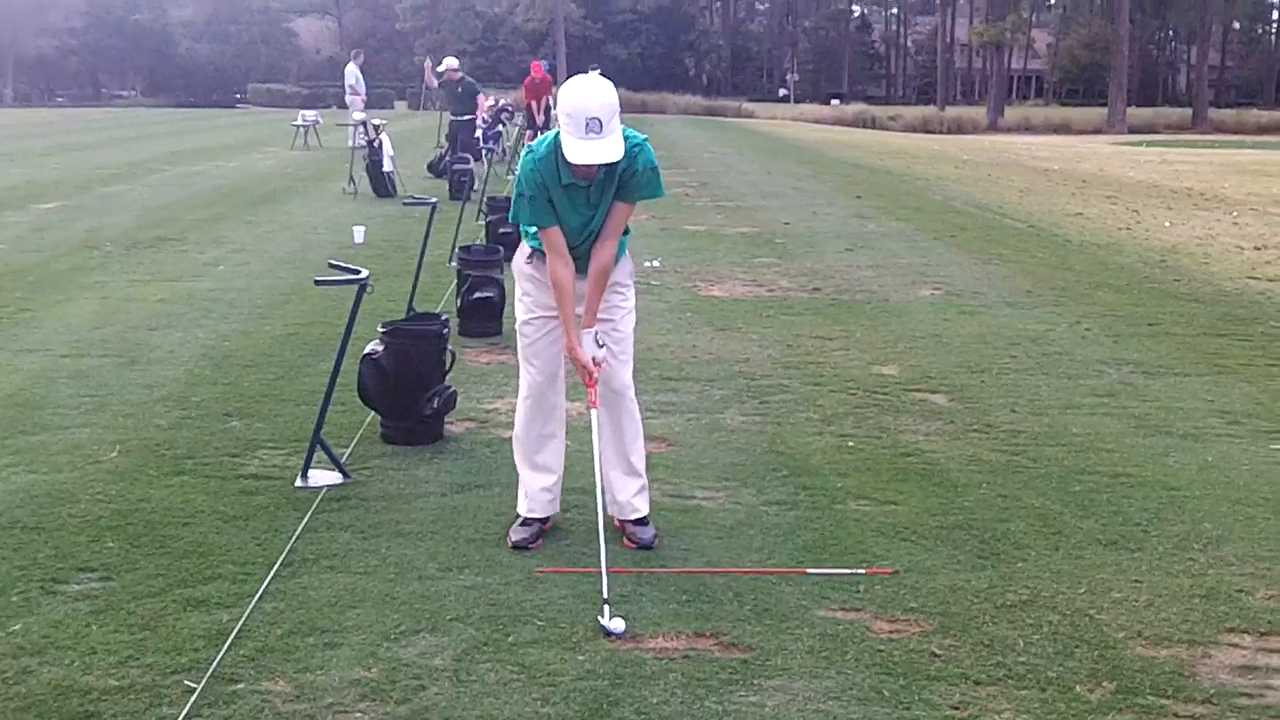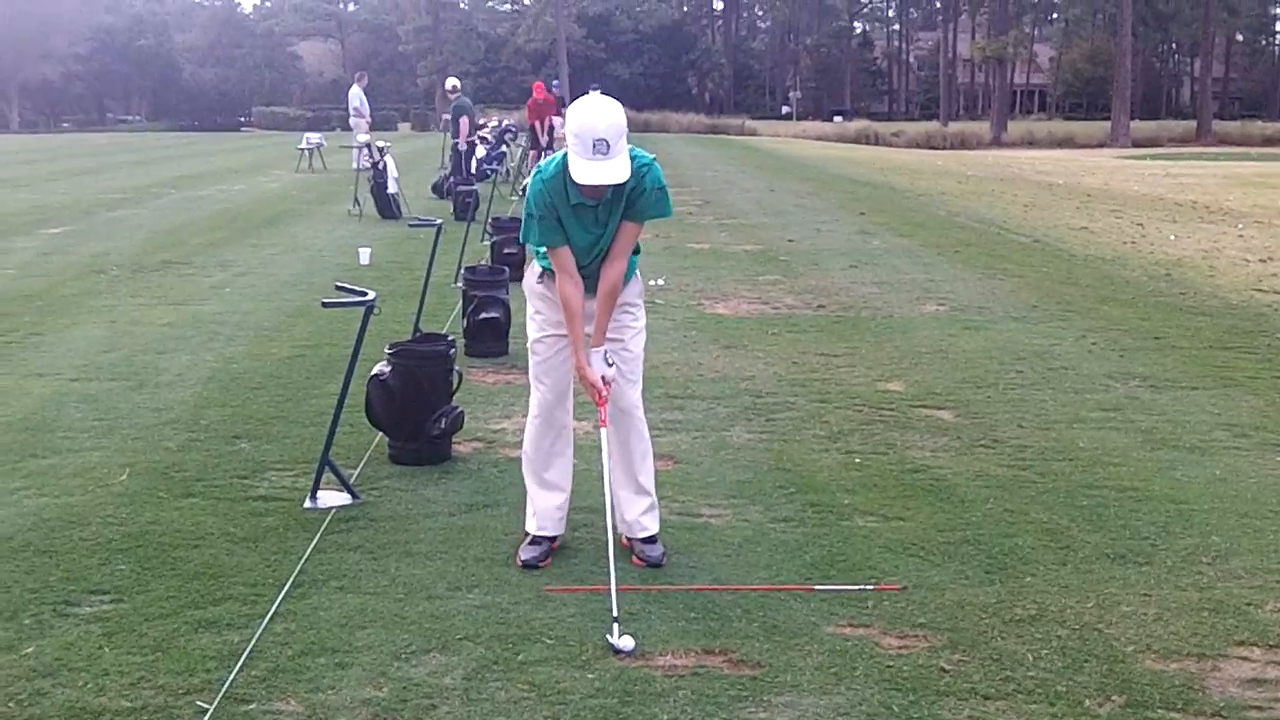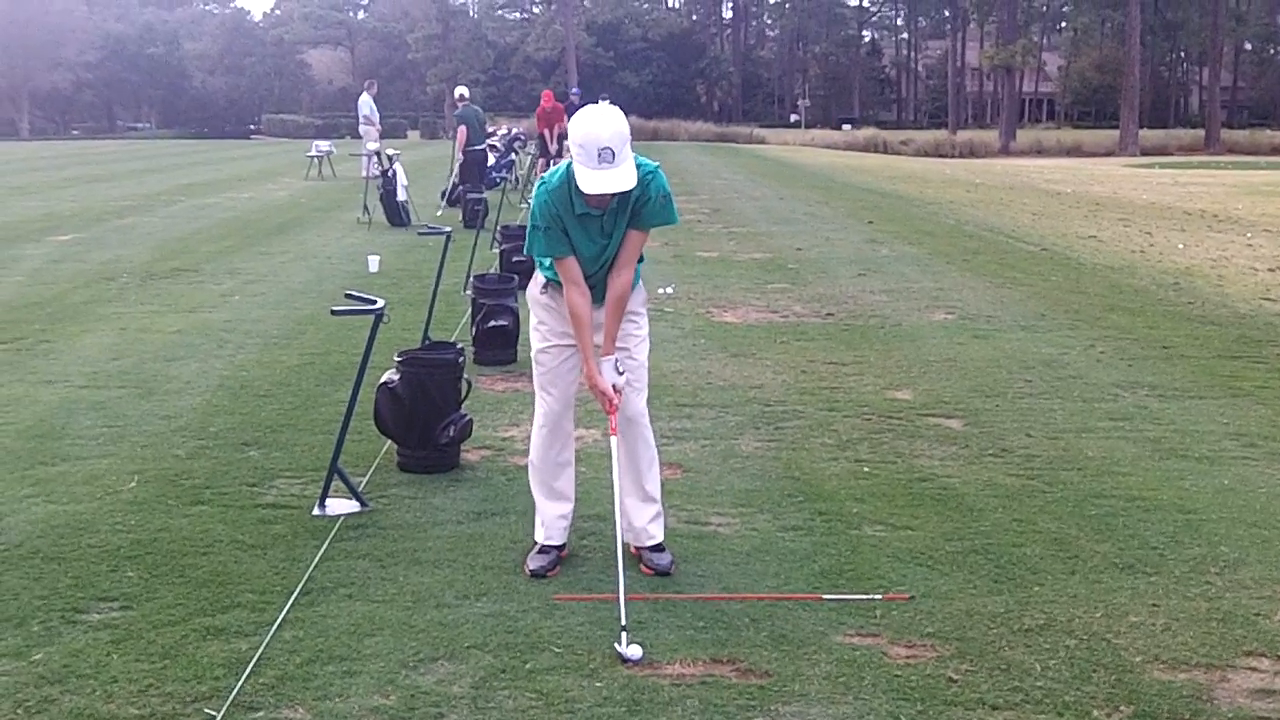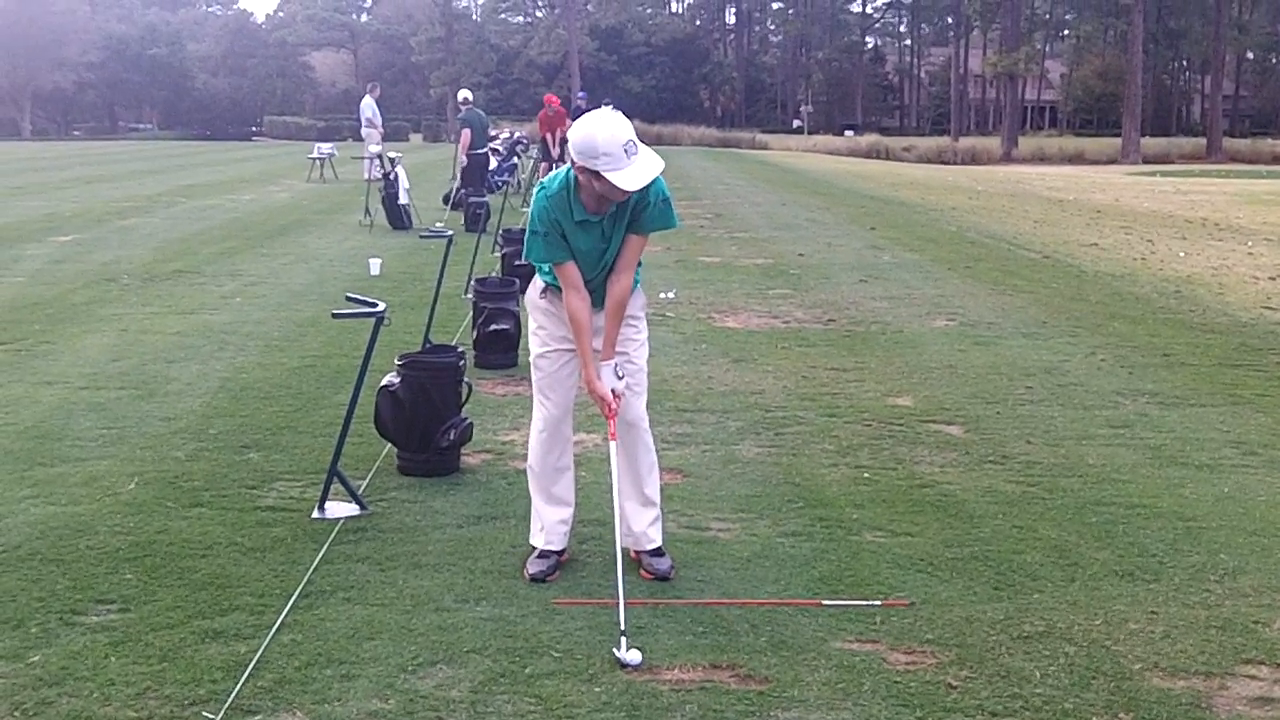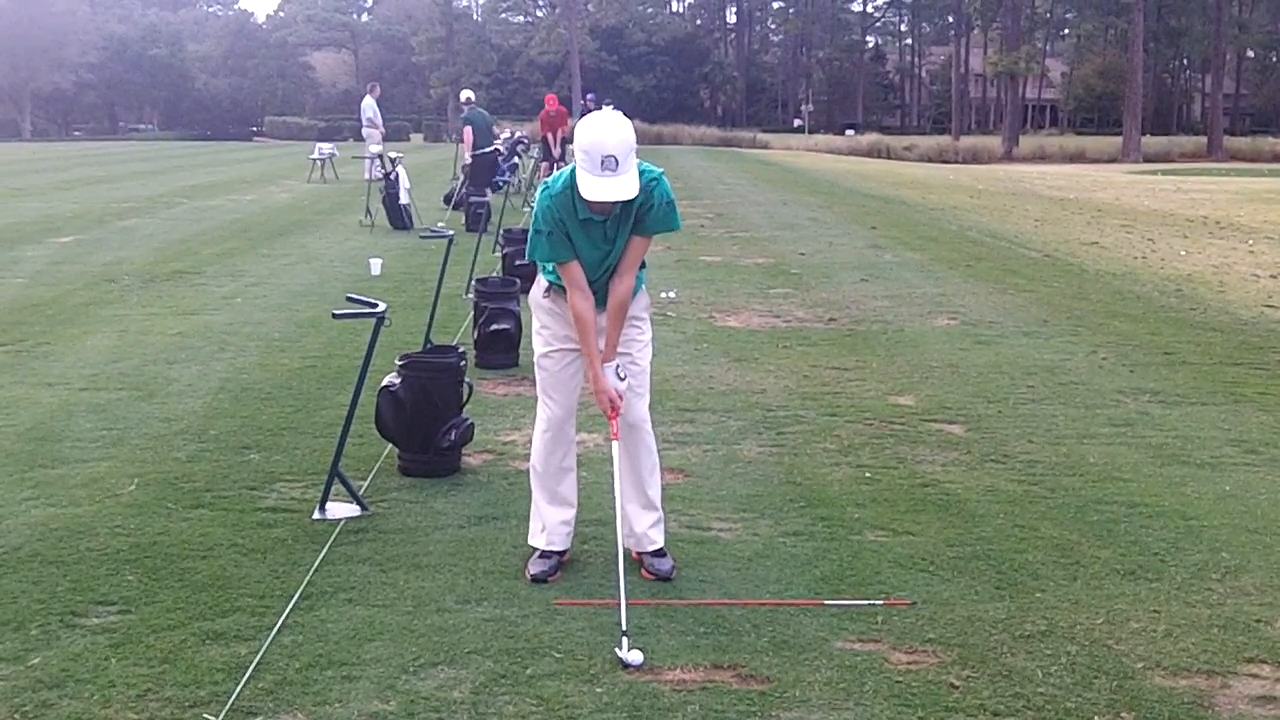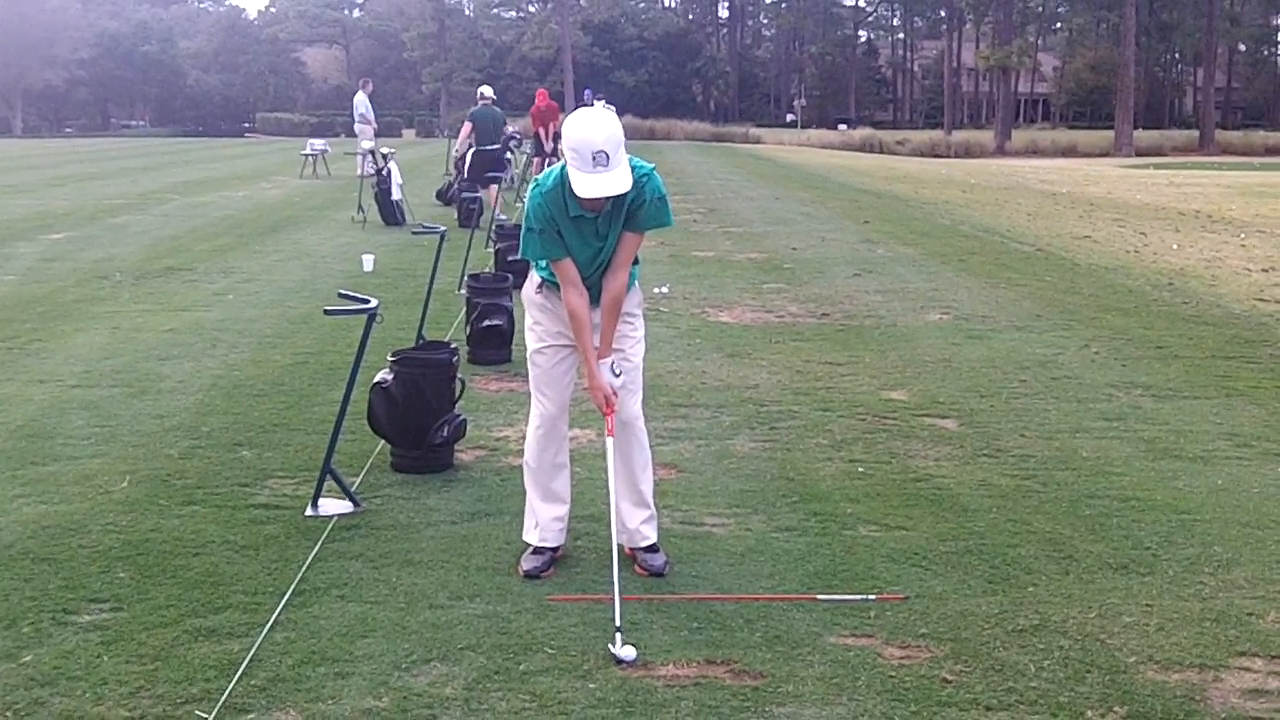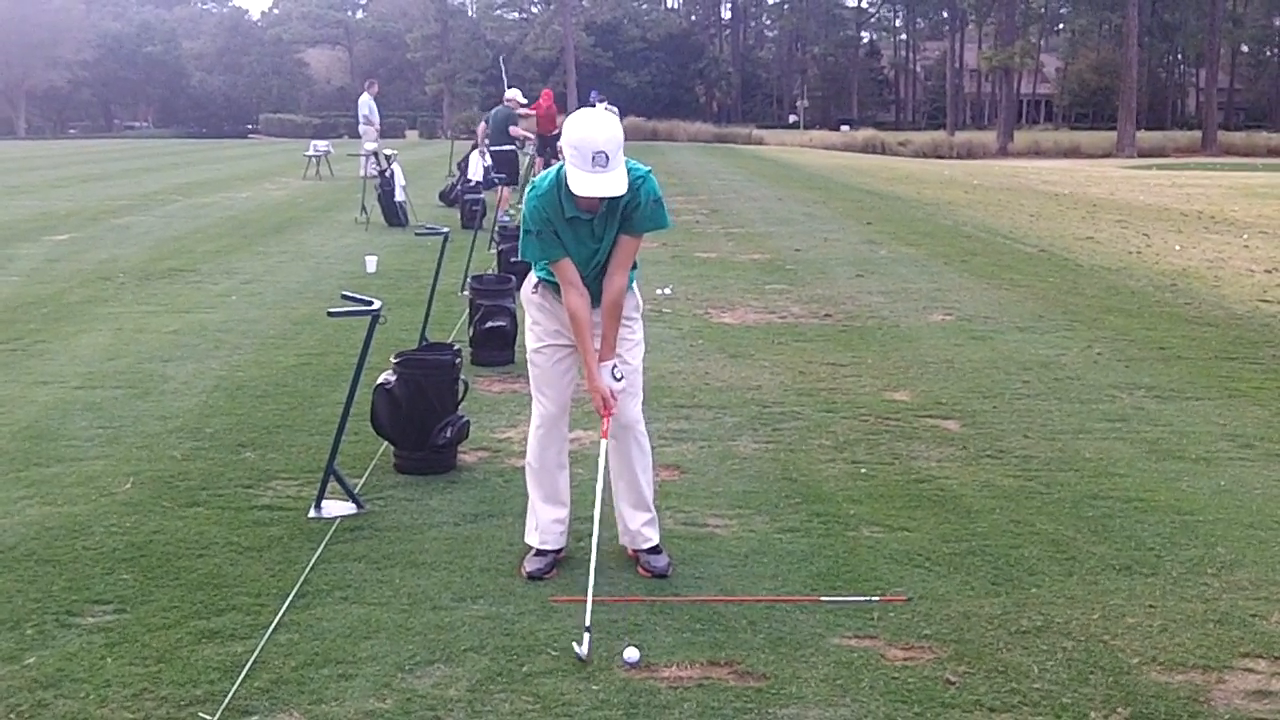
dt=0.5s
person 1, frame 1
left shoulder: (636, 154)
right shoulder: (537, 163)
left elbow: (605, 244)
right elbow: (558, 257)
left wrist: (590, 326)
right wrist: (571, 339)
left hip: (610, 272)
right hip: (542, 270)
left knee: (618, 385)
right knee: (538, 384)
left ankle: (631, 507)
right ankle: (535, 507)
person 1, frame 2
left shoulder: (644, 174)
right shoulder: (546, 183)
left elbow: (615, 264)
right elbow: (568, 276)
left wrist: (600, 344)
right wrist: (581, 357)
left hip: (619, 292)
right hip: (553, 290)
left knee: (626, 403)
right knee: (547, 403)
left ankle: (640, 525)
right ankle: (544, 526)
person 1, frame 3
left shoulder: (648, 181)
right shoulder: (550, 194)
left elbow: (621, 273)
right elbow: (574, 287)
left wrist: (610, 355)
right wrist: (590, 367)
left hip: (623, 301)
right hip: (556, 299)
left knee: (633, 412)
right knee: (552, 412)
left ankle: (646, 533)
right ankle: (551, 534)
person 1, frame 4
left shoulder: (647, 189)
right shoulder: (549, 202)
left elbow: (621, 277)
right elbow: (574, 292)
left wrist: (608, 359)
right wrist: (589, 373)
left hip: (622, 304)
right hip: (556, 304)
left knee: (633, 416)
right knee: (551, 417)
left ankle: (645, 537)
right ankle: (550, 539)
person 1, frame 5
left shoulder: (652, 188)
right shoulder: (553, 199)
left elbow: (623, 278)
right elbow: (578, 291)
left wrist: (611, 358)
right wrist: (595, 372)
left hip: (626, 305)
right hip: (560, 304)
left knee: (635, 418)
right knee: (555, 418)
left ankle: (647, 538)
right ankle: (551, 539)
person 1, frame 6
left shoulder: (643, 183)
right shoulder: (544, 197)
left elbow: (617, 274)
right elbow: (573, 288)
left wrist: (606, 354)
right wrist: (591, 369)
left hip: (619, 302)
right hip: (552, 302)
left knee: (628, 415)
right knee: (548, 415)
left ankle: (640, 534)
right ankle: (544, 535)
person 1, frame 7
left shoulder: (640, 187)
right shoulder: (541, 198)
left elbow: (616, 276)
right elbow: (571, 290)
left wrist: (607, 356)
right wrist: (590, 369)
left hip: (617, 306)
right hip: (551, 304)
left knee: (628, 420)
right knee: (549, 419)
left ankle: (642, 536)
right ankle: (546, 538)
